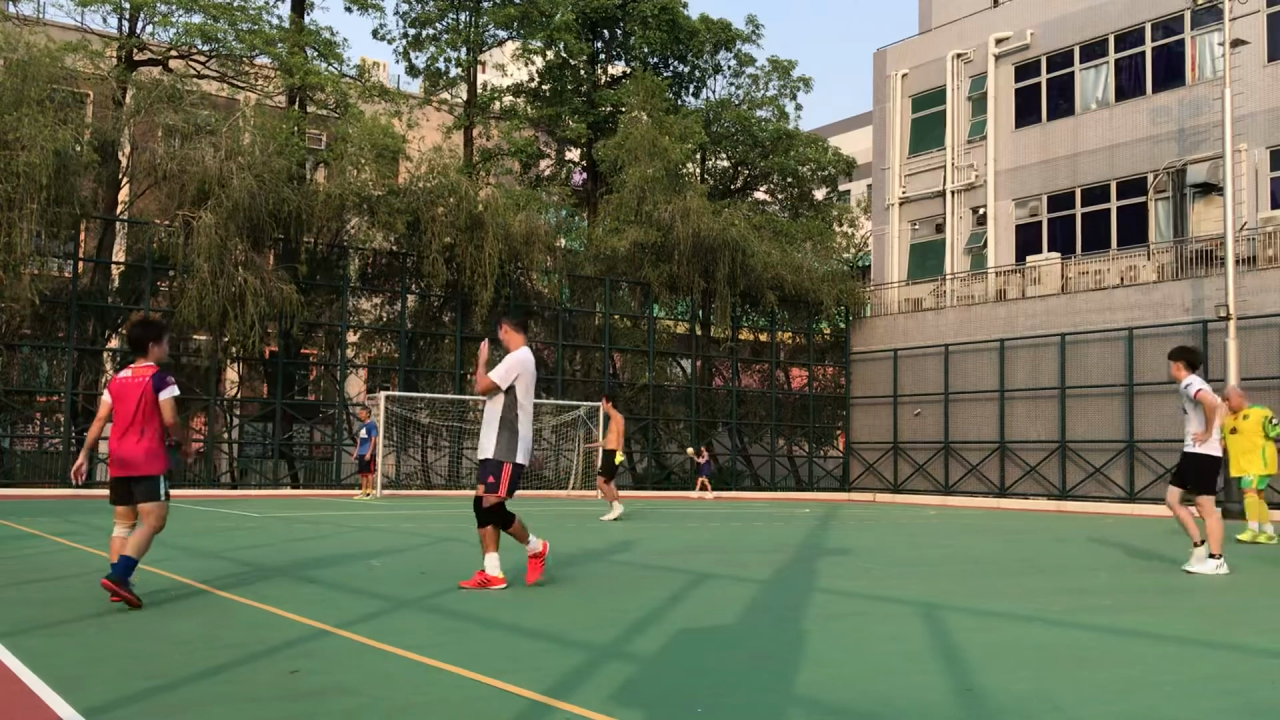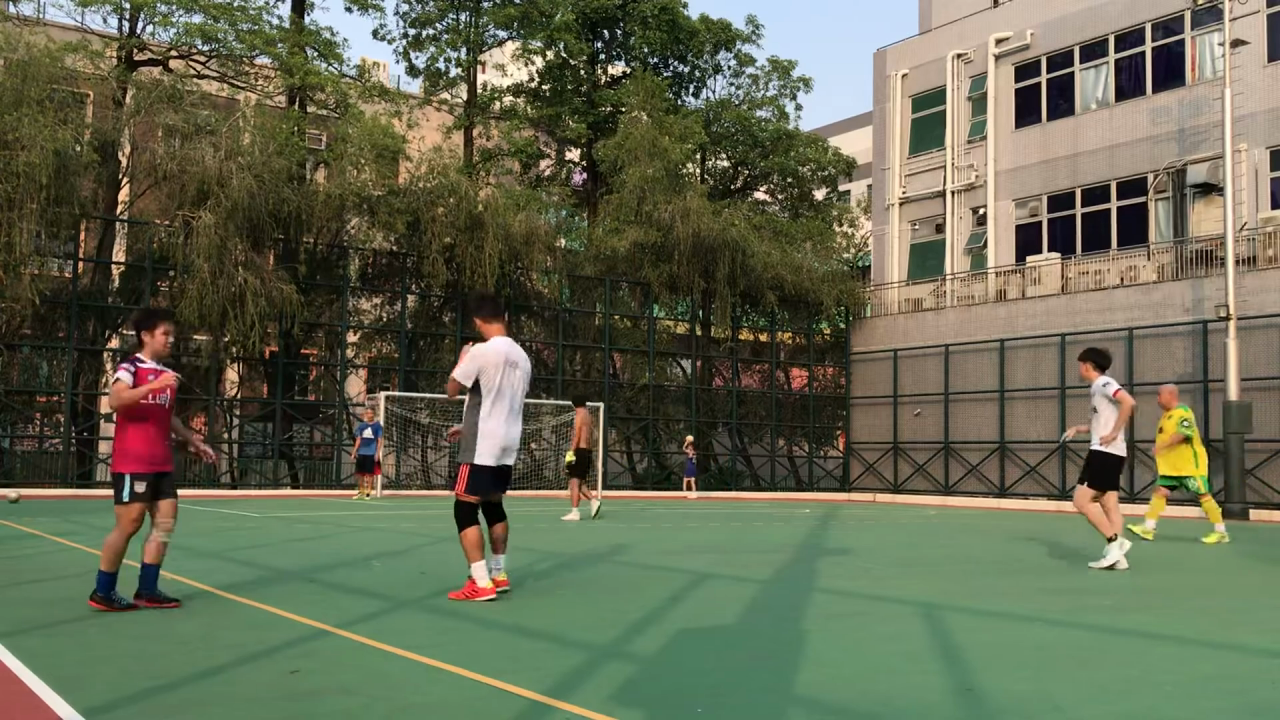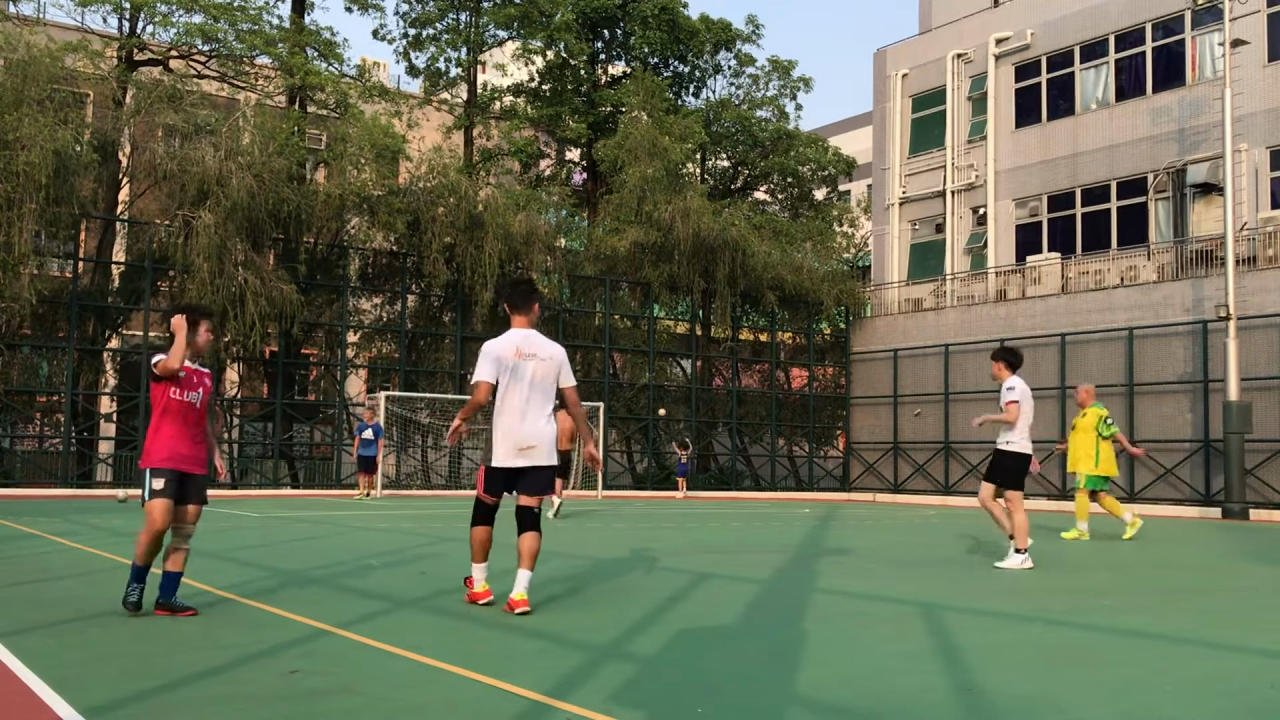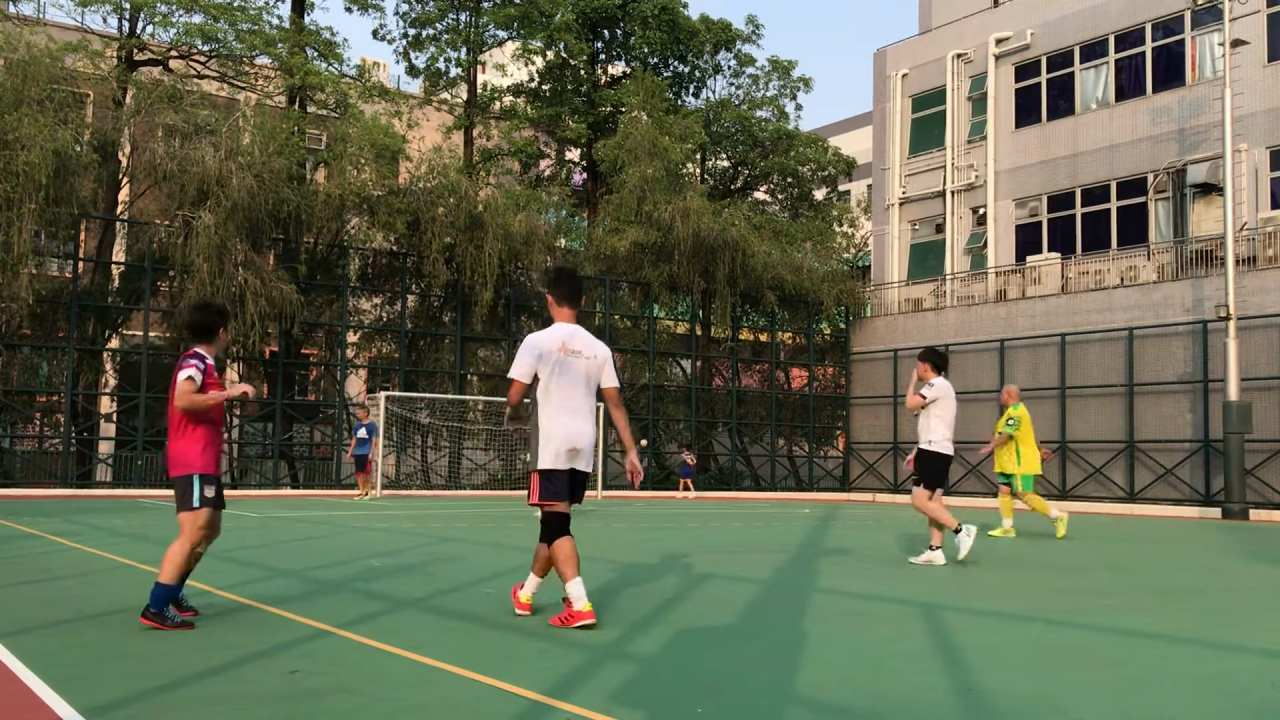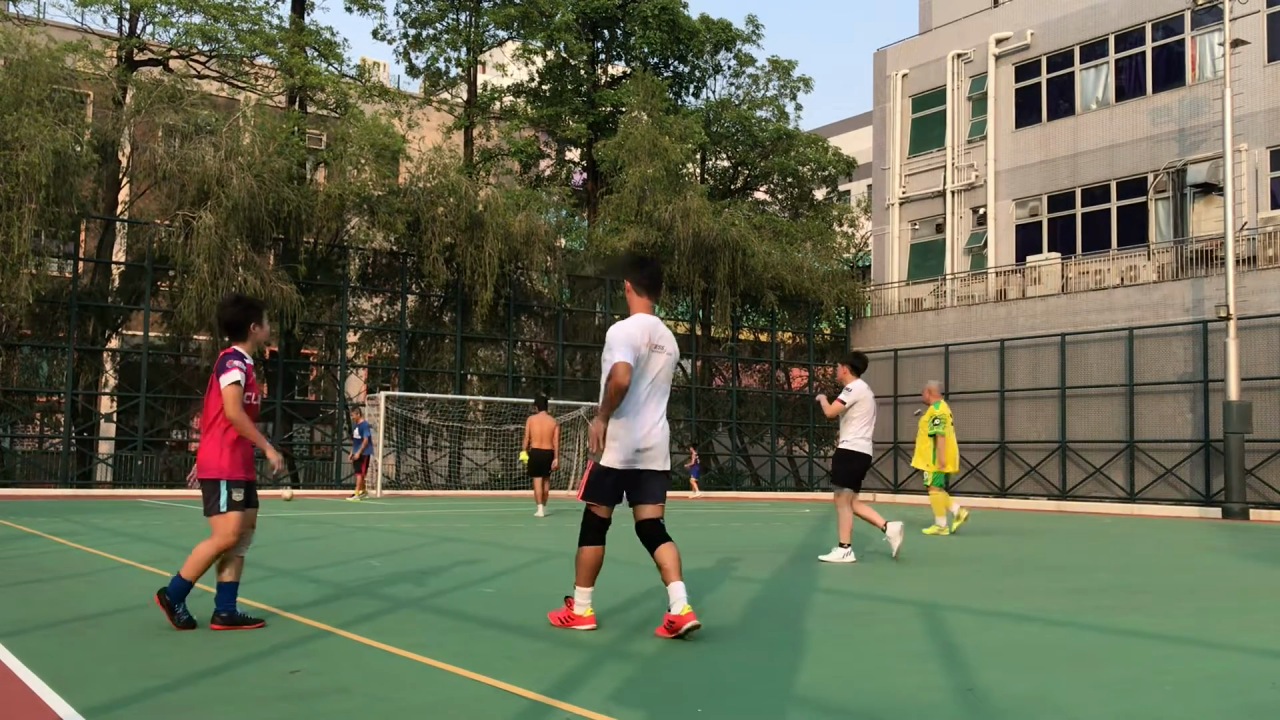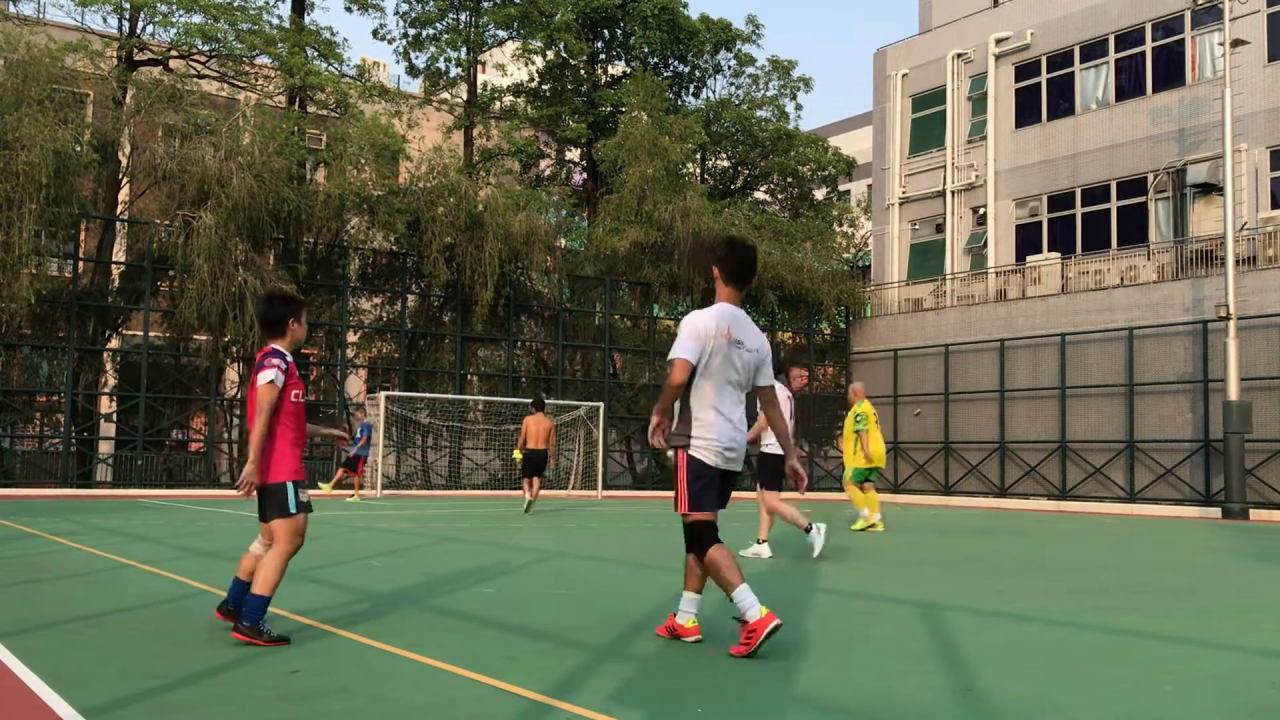
dt=0.5s
person 1, frame 1
left shoulder: (517, 358)
right shoulder: (522, 360)
left elbow: (482, 387)
left wrist: (482, 359)
left hip: (507, 448)
right hip: (494, 446)
left knee: (492, 506)
right knee: (482, 505)
left ankle: (536, 548)
right ankle: (492, 572)
person 1, frame 2
left shoulder: (480, 352)
right shoulder: (522, 357)
left elbow: (452, 389)
left wrist: (462, 359)
left hip: (482, 445)
right hip: (508, 445)
left knee: (465, 509)
right knee: (494, 507)
left ankle: (481, 583)
right ankle: (498, 572)
person 1, frame 3
left shoulder: (494, 347)
right shoulder: (555, 351)
left elbow: (480, 397)
right elbow: (573, 402)
left wrist: (460, 417)
right wrist: (588, 442)
left hip: (505, 446)
right hip: (542, 447)
left knee: (483, 511)
right knee: (529, 515)
left ankle: (478, 584)
right ankle: (520, 592)
person 1, frame 4
left shoulder: (538, 340)
right shoulder: (599, 348)
left elbow: (515, 397)
right elbow: (616, 406)
left wrist: (511, 415)
right wrist: (631, 453)
left hip: (552, 446)
right hip: (584, 447)
left knee: (554, 522)
right knee: (556, 522)
left ankle: (579, 605)
right ankle: (527, 592)
person 1, frame 5
left shoulder: (624, 330)
right shoulder: (670, 340)
left elbow: (621, 377)
left wrist: (600, 418)
left hip: (619, 444)
right hip: (656, 447)
left knee: (594, 524)
right knee: (652, 527)
left ankle: (581, 609)
right ankle: (681, 608)
person 1, frame 6
left shoulder: (700, 320)
right shoulder: (758, 338)
left elbow: (678, 378)
right elbow: (770, 404)
left wrist: (659, 414)
right wrist: (790, 455)
left hip: (698, 443)
right hip: (732, 446)
left knee: (703, 533)
right knee: (698, 531)
left ankle: (756, 616)
right ankle: (684, 619)
person 2, frame 1
left shoulder: (117, 380)
right shoulder: (161, 378)
left elbow: (100, 420)
right elbow: (170, 420)
left wrist: (84, 456)
right wrist: (185, 444)
left hip: (120, 462)
right hip: (148, 462)
left knee: (123, 524)
right knee: (152, 522)
left ankle: (119, 583)
right ankle: (118, 576)
person 2, frame 2
left shoulder: (166, 374)
right shoulder: (129, 367)
right elbow: (117, 400)
left wrist: (194, 441)
right wrist: (153, 384)
left hip: (161, 463)
right hip: (132, 462)
left knee: (165, 522)
right knee: (128, 525)
left ankle: (147, 589)
right ankle: (102, 592)
person 2, frame 3
left shoulder: (207, 376)
right shoulder: (161, 362)
right elbow: (174, 365)
left wrist: (215, 453)
right wrist: (180, 333)
left hip: (195, 464)
right hip: (161, 458)
left knee: (185, 530)
right knee: (158, 524)
left ankle: (167, 598)
right ankle: (136, 581)
person 2, frame 4
left shoulder: (203, 364)
right shoulder: (194, 361)
right elbow: (183, 402)
right wrist: (230, 392)
left hip: (206, 464)
right hip: (194, 464)
left knee: (209, 532)
right knee: (193, 534)
left ankle: (171, 590)
right ankle: (156, 608)
person 2, frame 5
left shoulder: (239, 362)
right shoulder: (234, 361)
right elbow: (233, 412)
left wrist: (203, 457)
right wrist: (268, 448)
left hip: (237, 467)
right hip: (224, 467)
left knee: (242, 534)
right knee: (226, 537)
left ankle: (225, 610)
right ankle: (173, 595)
person 2, frame 6
left shoulder: (277, 360)
right shoulder: (273, 360)
right elbow: (262, 414)
left wrist: (322, 431)
right wrist: (252, 462)
left hip: (278, 471)
right hip: (277, 470)
left knee: (268, 540)
right knee: (287, 542)
left ankle: (233, 603)
right ankle: (250, 621)
person 3, frame 1
left shoulder: (1189, 384)
right shoulder: (1193, 384)
left elbow: (1211, 402)
right elbow: (1221, 408)
left wrist: (1208, 433)
right wrist: (1214, 433)
left hip: (1201, 454)
right hip: (1195, 453)
left knee: (1206, 508)
right knee: (1172, 500)
left ankle: (1216, 560)
right ankle: (1200, 546)
person 3, frame 2
left shoulder: (1104, 383)
right shoulder: (1097, 388)
left elbow: (1129, 402)
left wrist: (1114, 433)
right wrist: (1076, 429)
left hip: (1105, 452)
right hip: (1106, 453)
left knee: (1081, 500)
right knee: (1109, 505)
left ankle: (1114, 541)
right ankle: (1117, 556)
person 3, frame 3
left shoulder: (1013, 385)
right shoulder: (1014, 385)
left elbow: (1011, 417)
right elbow: (1023, 421)
left wrist: (984, 418)
right wrist: (1029, 455)
left hip: (1015, 452)
right hip: (1008, 451)
left knee: (1014, 505)
right knee: (985, 497)
left ankle: (1021, 554)
right ankle: (1016, 540)
person 3, frame 4
left shoulder: (935, 385)
right shoulder: (938, 386)
left elbow: (910, 404)
left wrist: (913, 382)
right wrist: (917, 451)
left hip: (934, 452)
right hip: (931, 451)
left knee: (920, 501)
right knee: (932, 502)
left ankle: (961, 530)
right ankle: (935, 550)
person 3, frame 5
left shoulder: (854, 388)
right shoulder: (860, 390)
left elbow: (830, 412)
left wrist: (822, 399)
right wrist: (838, 451)
left hip: (851, 451)
right hip: (860, 452)
left knee: (842, 501)
right knee: (851, 503)
left ankle: (844, 549)
right ankle: (889, 528)
person 3, frame 6
right shoulder: (784, 391)
left elbow: (762, 423)
right elbow: (787, 426)
left wrist: (747, 437)
left hip: (773, 452)
right hip: (779, 452)
left knee: (773, 503)
right knee: (764, 500)
left ankle: (812, 529)
right ankle: (761, 544)
